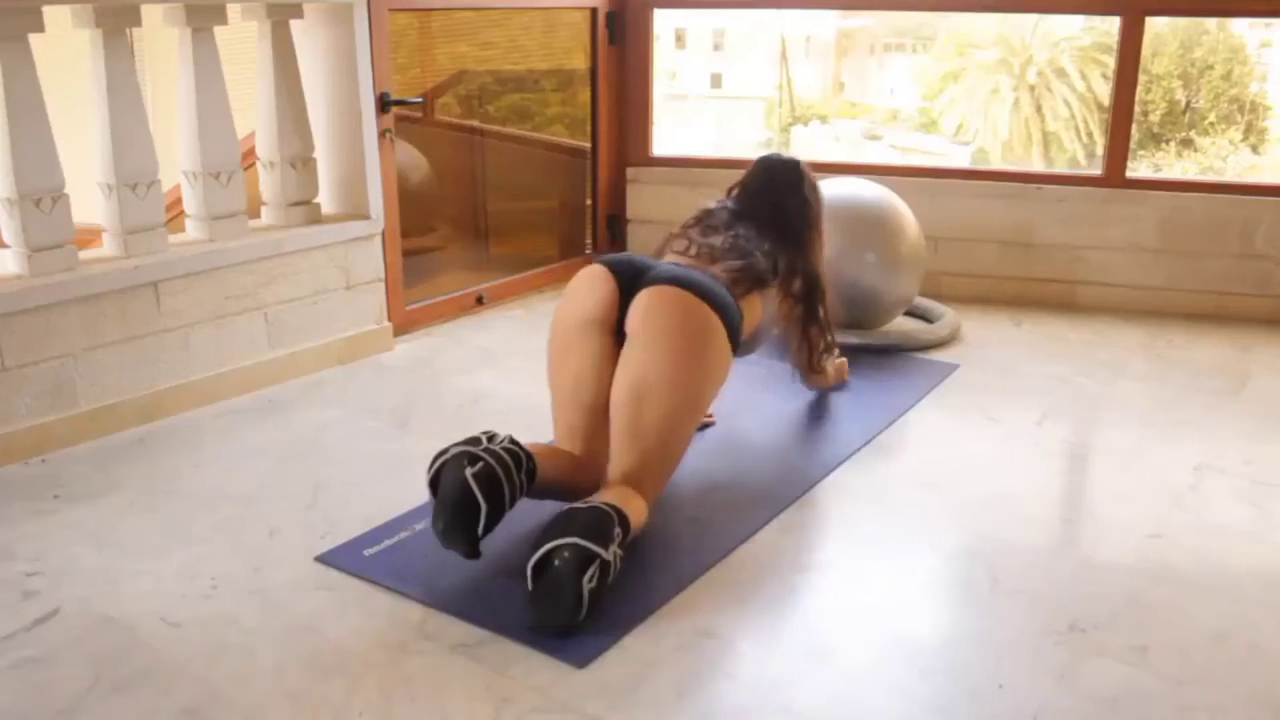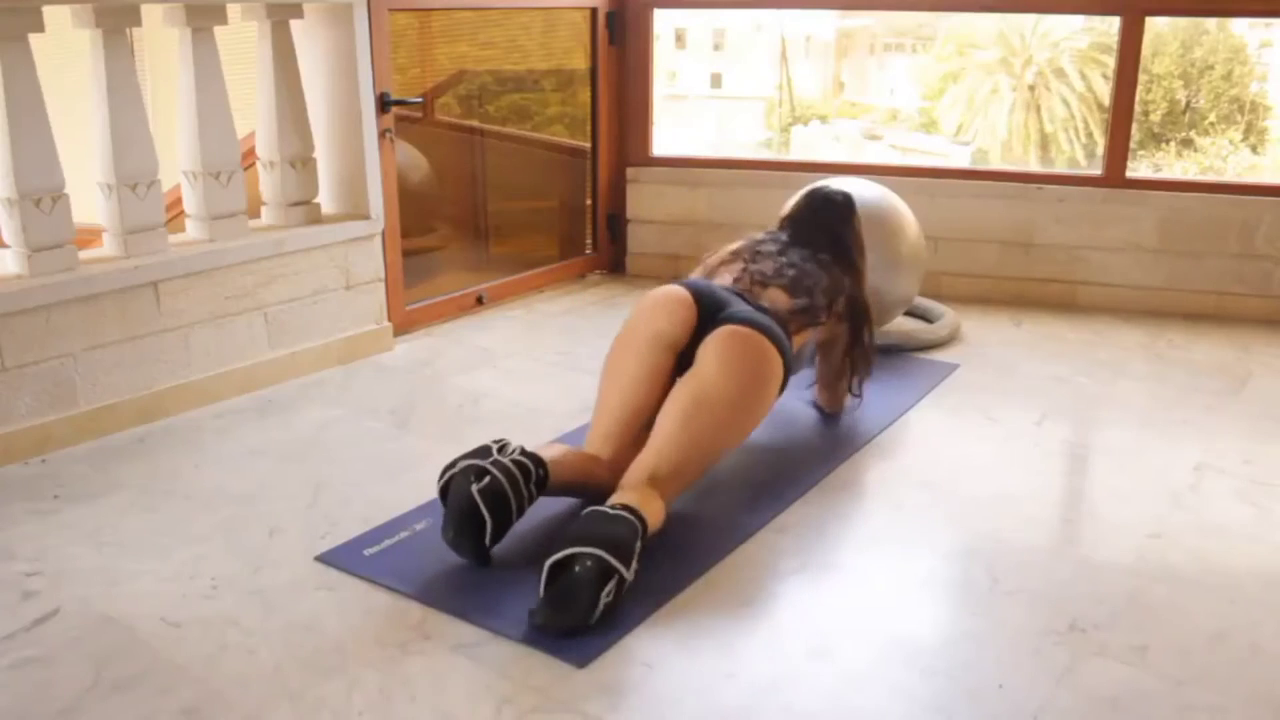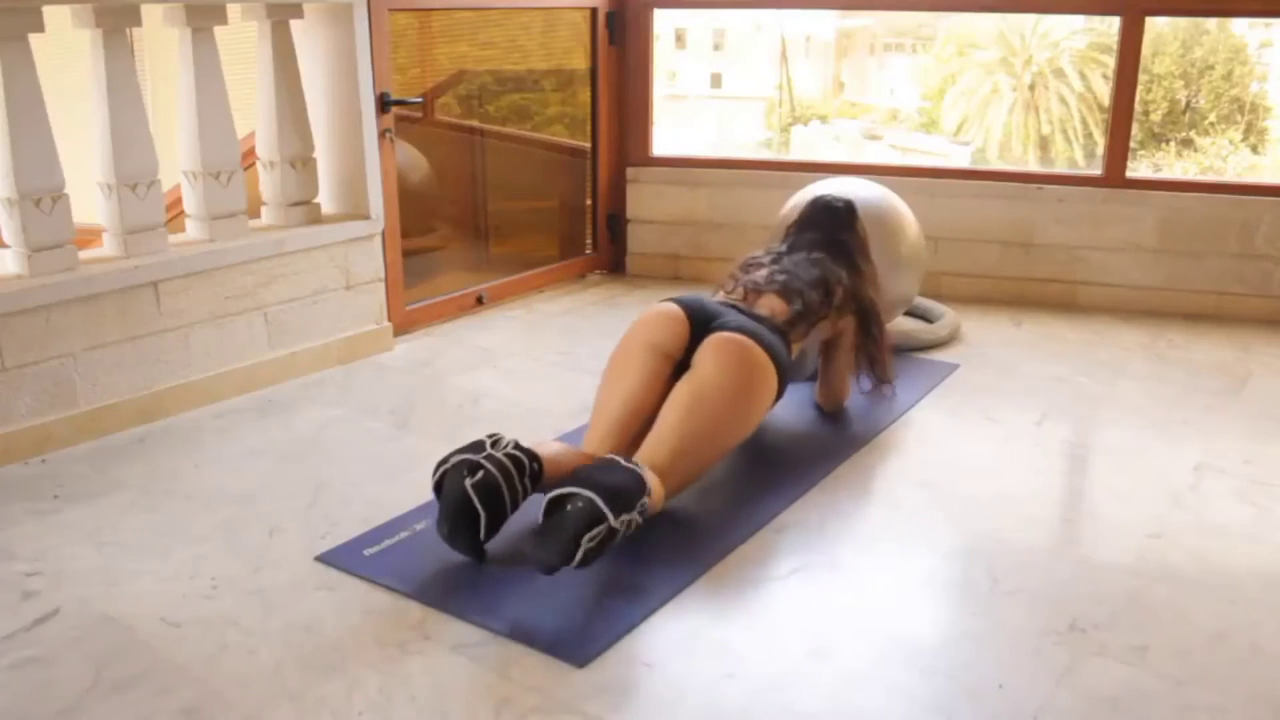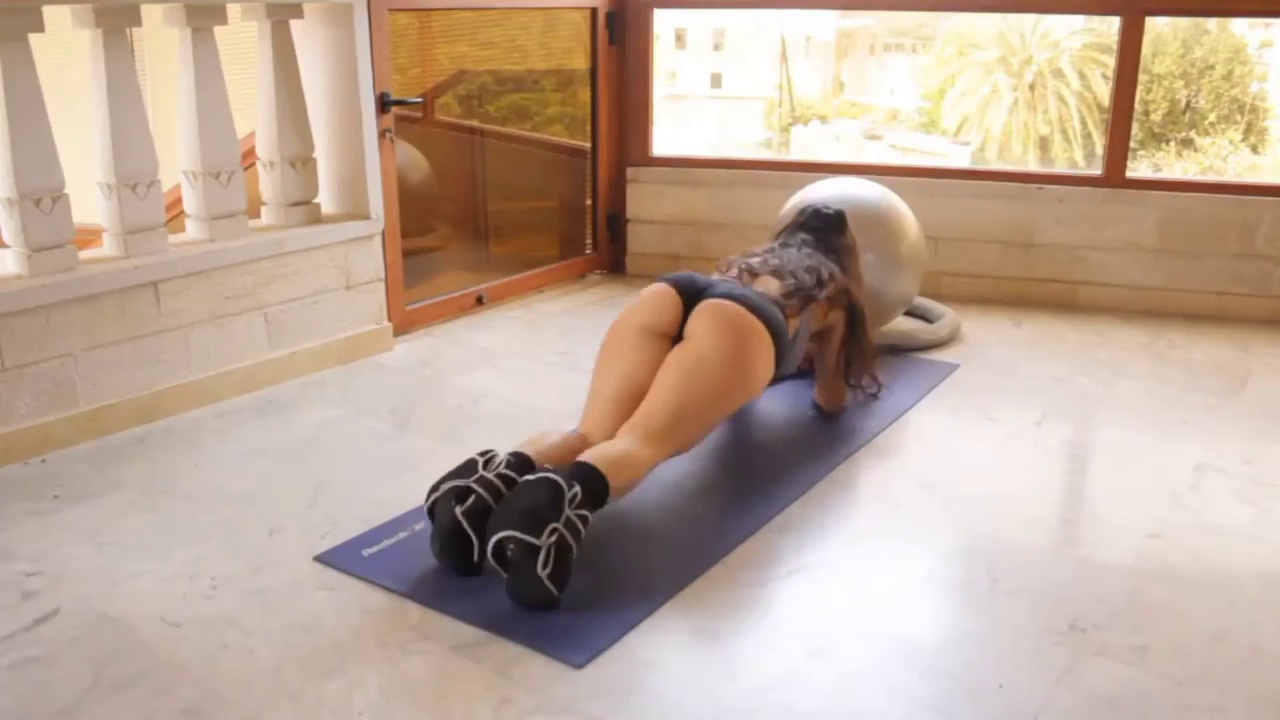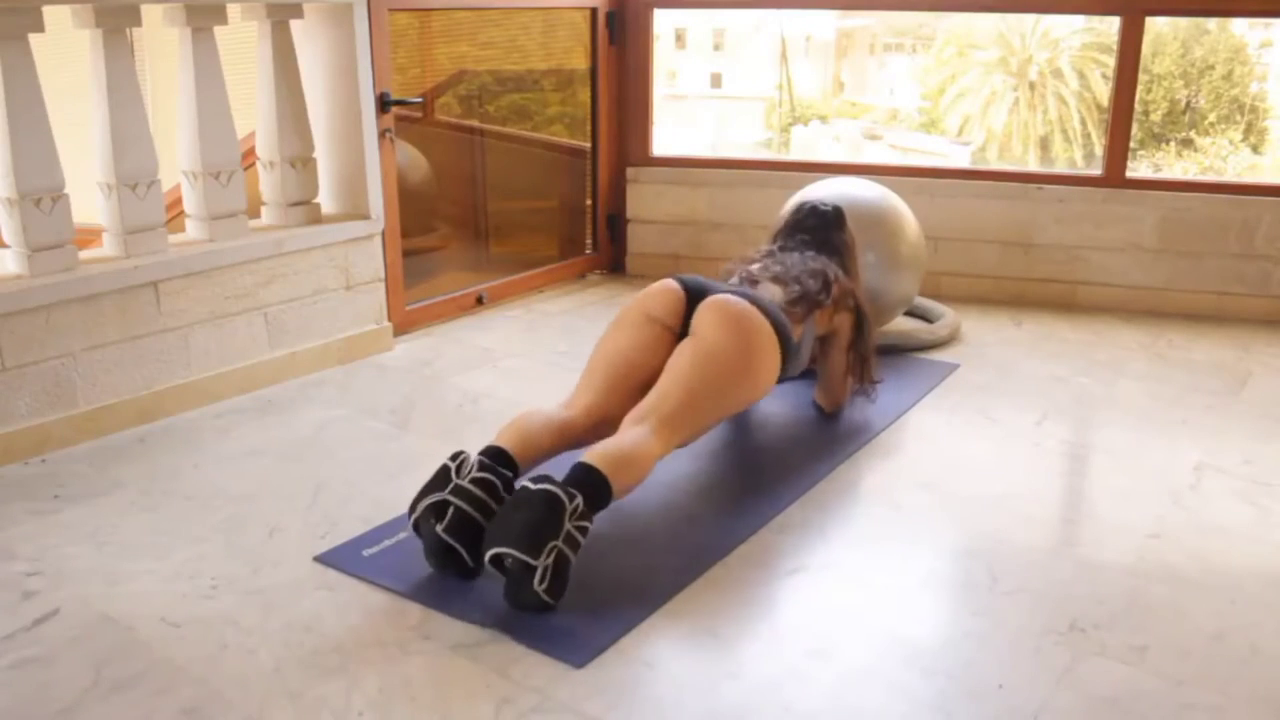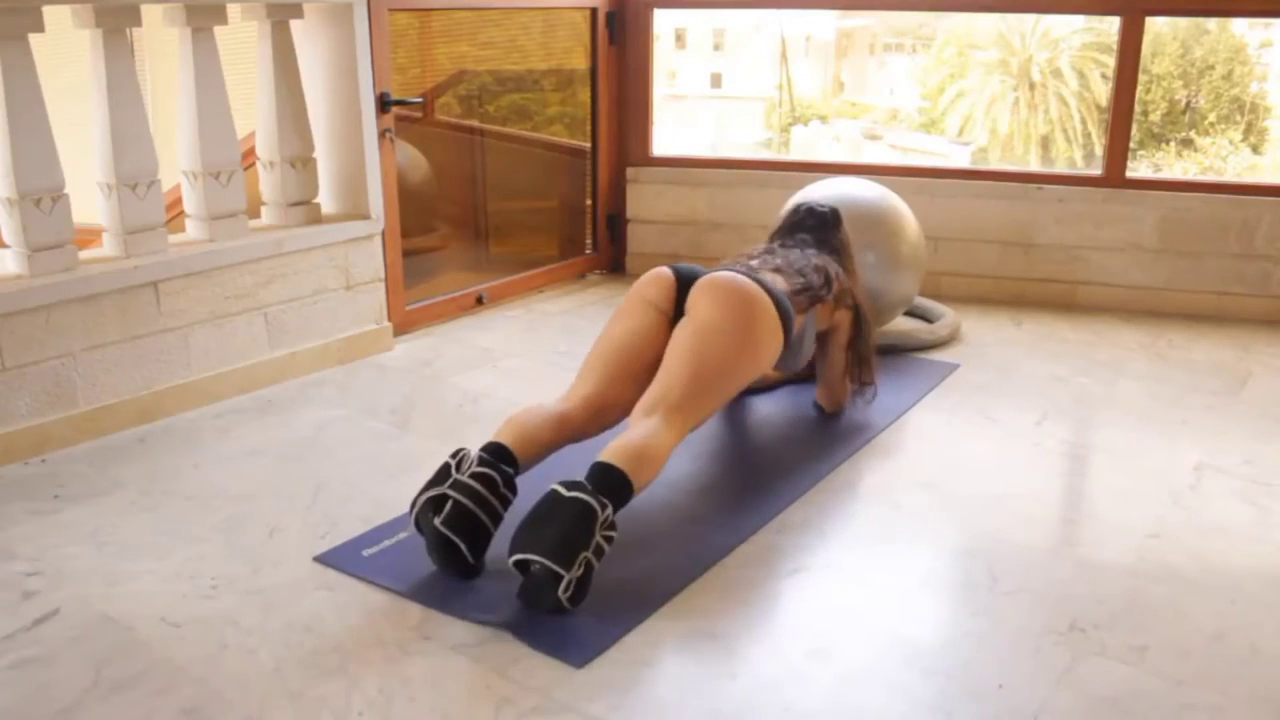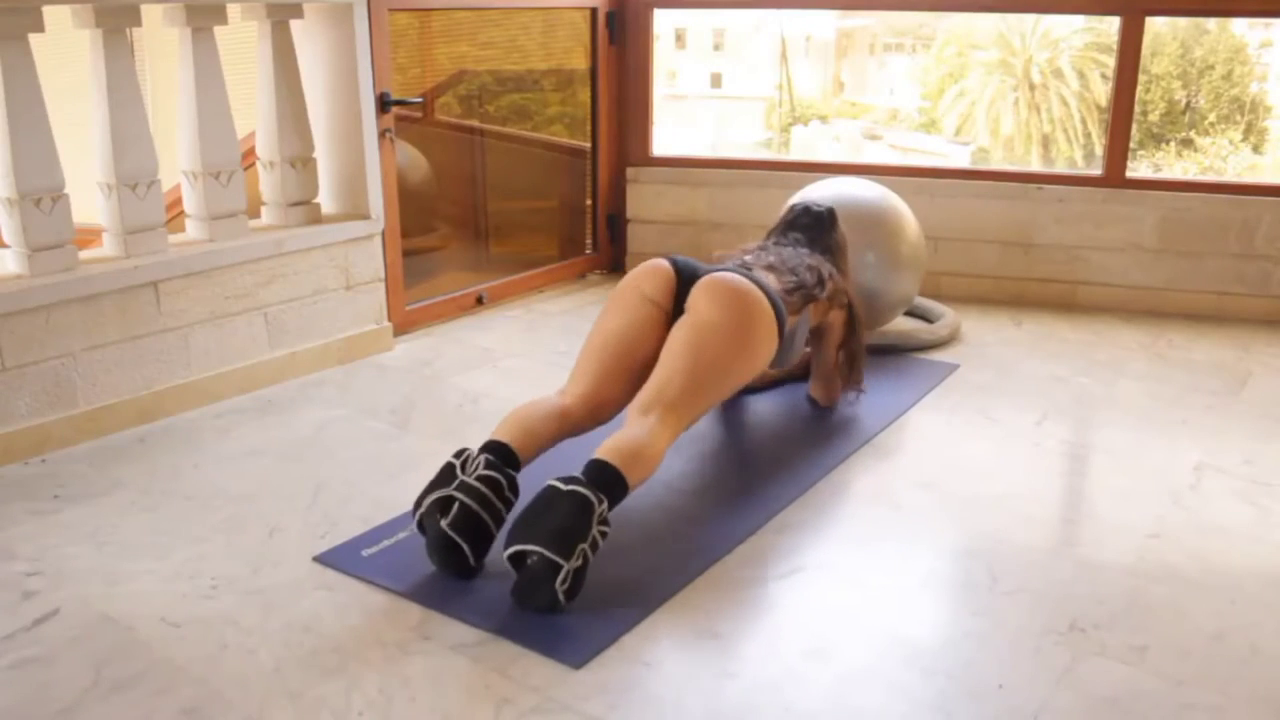
dt=0.3s
person 1, frame 1
left shoulder: (699, 223)
right shoulder: (794, 271)
right elbow: (814, 376)
left wrist: (677, 407)
right wrist: (830, 372)
left hip: (599, 279)
right hip: (689, 310)
left knee: (578, 468)
right knee: (627, 487)
left ankle: (503, 464)
right ankle: (593, 530)
person 1, frame 2
left shoulder: (740, 248)
right shoulder: (839, 290)
right elbow: (831, 402)
right wrist: (836, 388)
left hip: (674, 300)
right hip: (751, 344)
left knee: (601, 464)
right knee: (646, 485)
left ankle: (516, 469)
right ankle: (613, 534)
person 1, frame 3
left shoulder: (760, 260)
right shoulder: (847, 293)
right elbow: (831, 400)
left wrist: (795, 354)
left hip: (672, 314)
right hip: (748, 350)
left knee: (593, 457)
right knee: (645, 477)
left ankle: (511, 464)
right ankle: (609, 490)
person 1, frame 4
left shoulder: (750, 259)
right shoulder: (835, 289)
right elbow: (830, 400)
left wrist: (791, 357)
right wrist: (813, 358)
left hip: (668, 293)
right hip: (741, 324)
left knee: (595, 436)
right knee: (641, 442)
left ankle: (504, 474)
right ankle: (561, 497)
person 1, frame 5
left shoulder: (754, 262)
right shoulder: (839, 295)
left elbow: (712, 377)
right elbow: (831, 400)
left wrist: (792, 361)
right wrist: (816, 359)
left hip: (675, 291)
right hip: (746, 325)
left knee: (579, 415)
right knee: (649, 430)
left ankle: (484, 474)
right ankle: (566, 502)
person 1, frame 6
left shoulder: (753, 258)
right shoulder: (836, 289)
left elbow: (720, 371)
right elbow: (832, 401)
left wrist: (788, 367)
right wrist: (814, 362)
left hip: (669, 279)
right hip: (740, 304)
left knee: (577, 408)
right knee: (658, 421)
left ankle: (483, 471)
right ankle: (588, 506)
person 1, frame 7
left shoulder: (745, 255)
right shoulder: (830, 287)
left elbow: (724, 374)
right elbow: (826, 393)
left wrist: (789, 367)
right wrist: (809, 363)
left hip: (664, 274)
right hip: (740, 302)
left knee: (574, 402)
right knee: (654, 419)
left ankle: (486, 470)
right ankle: (584, 501)
